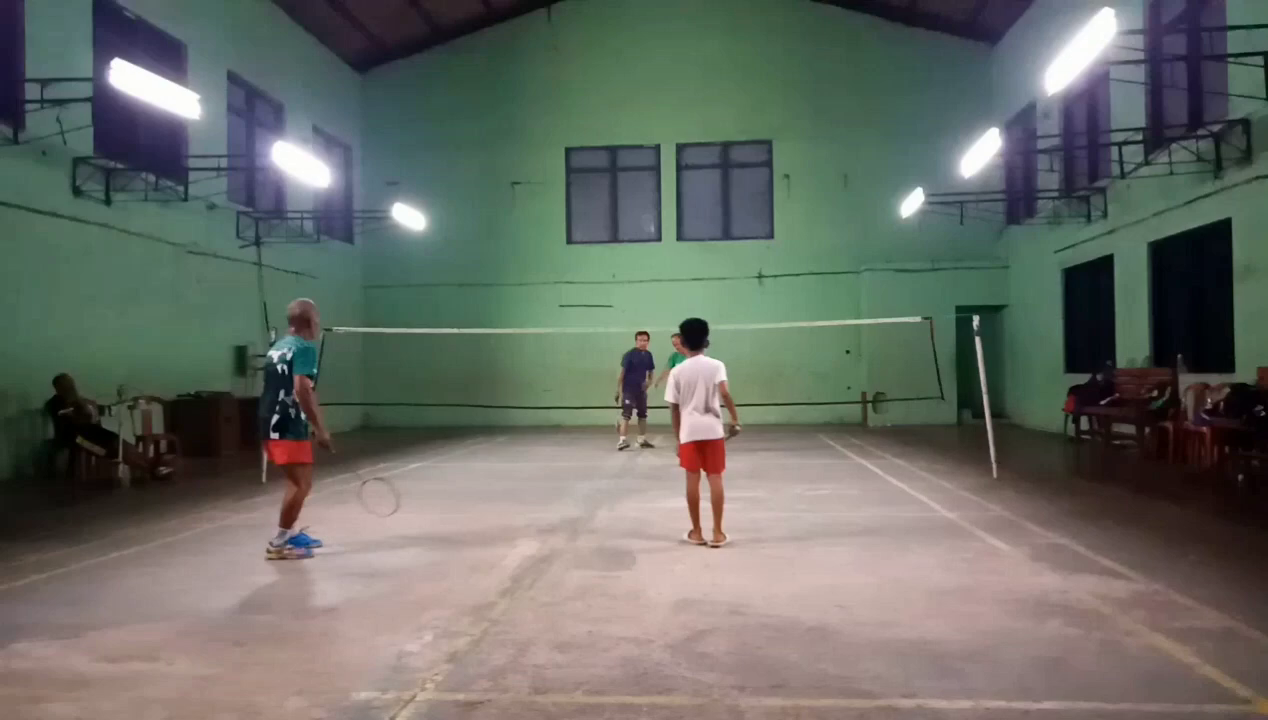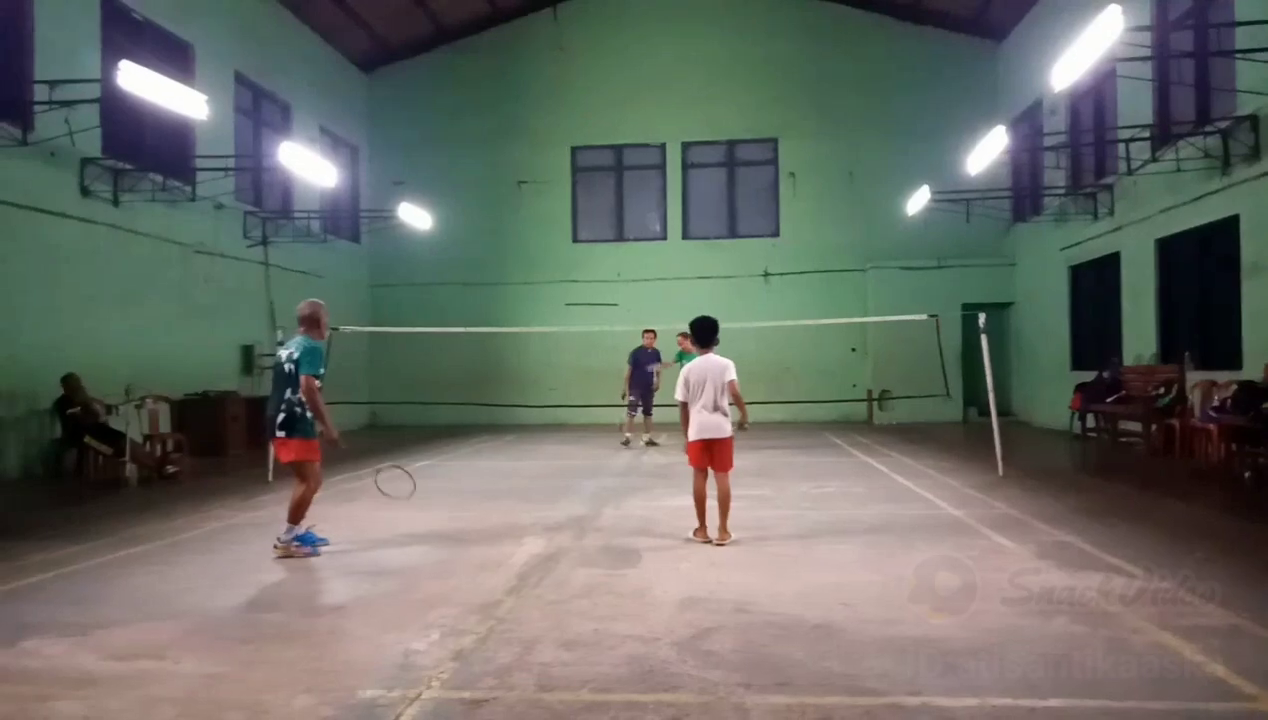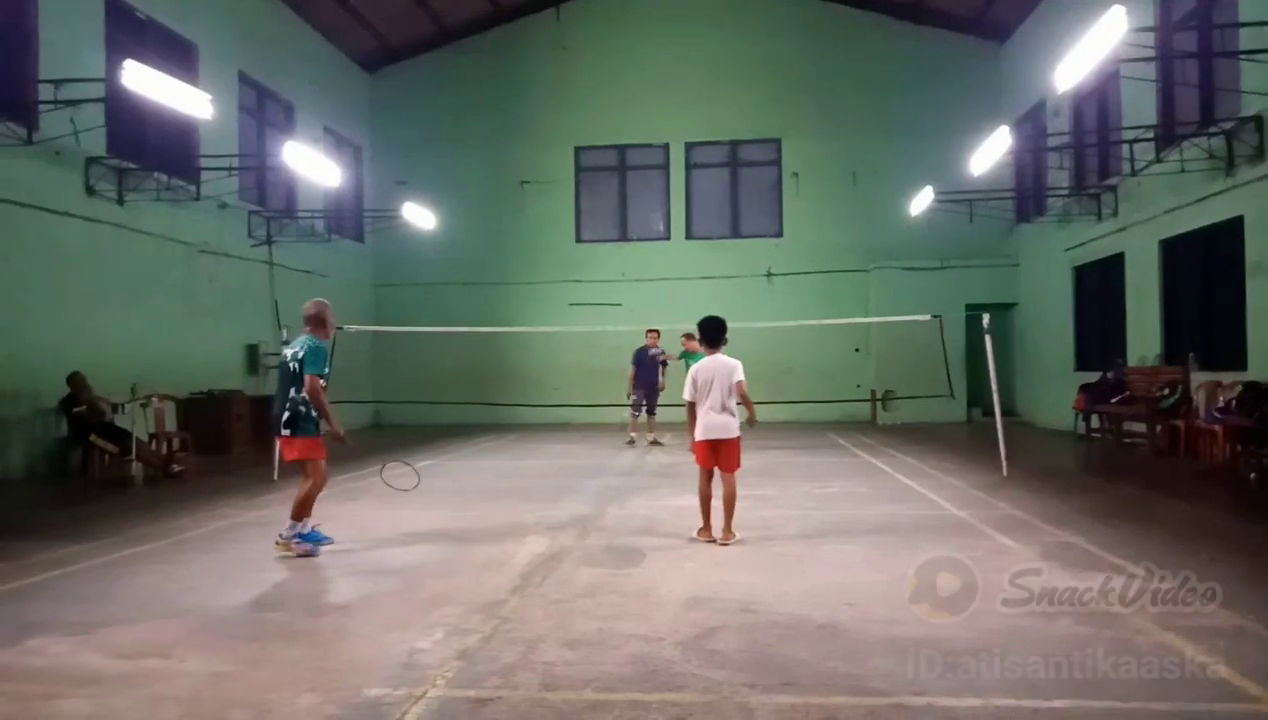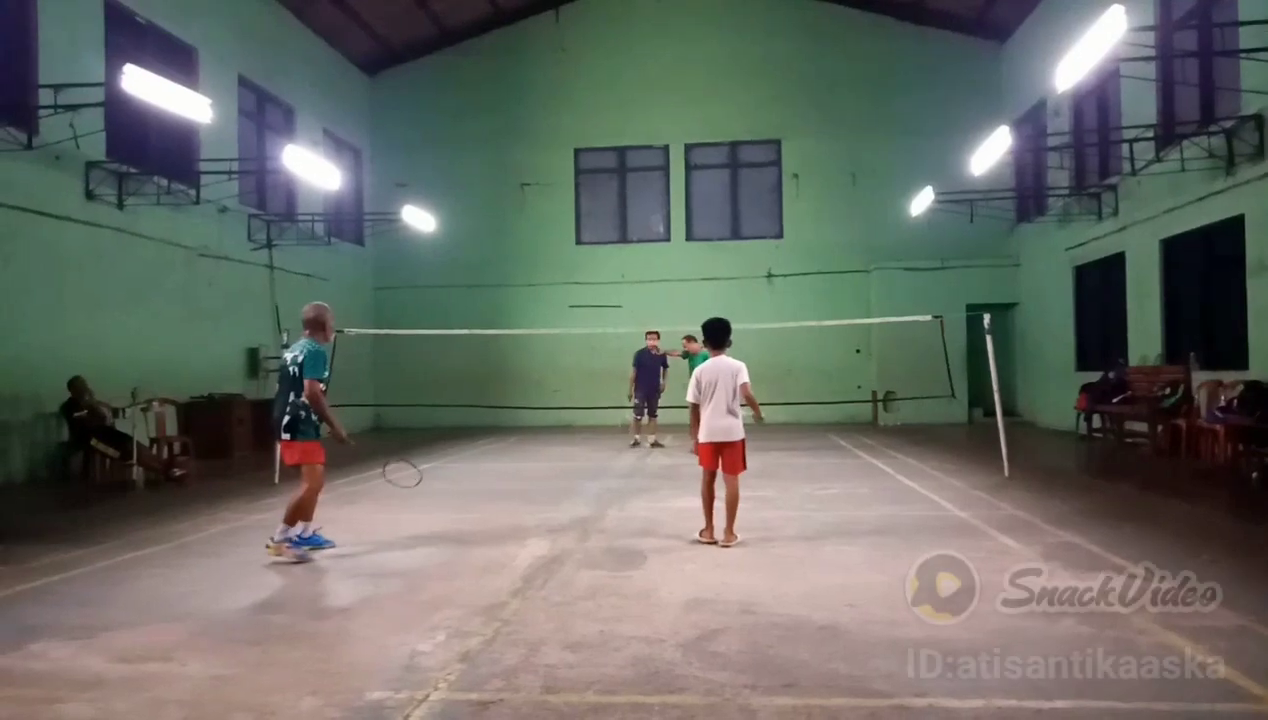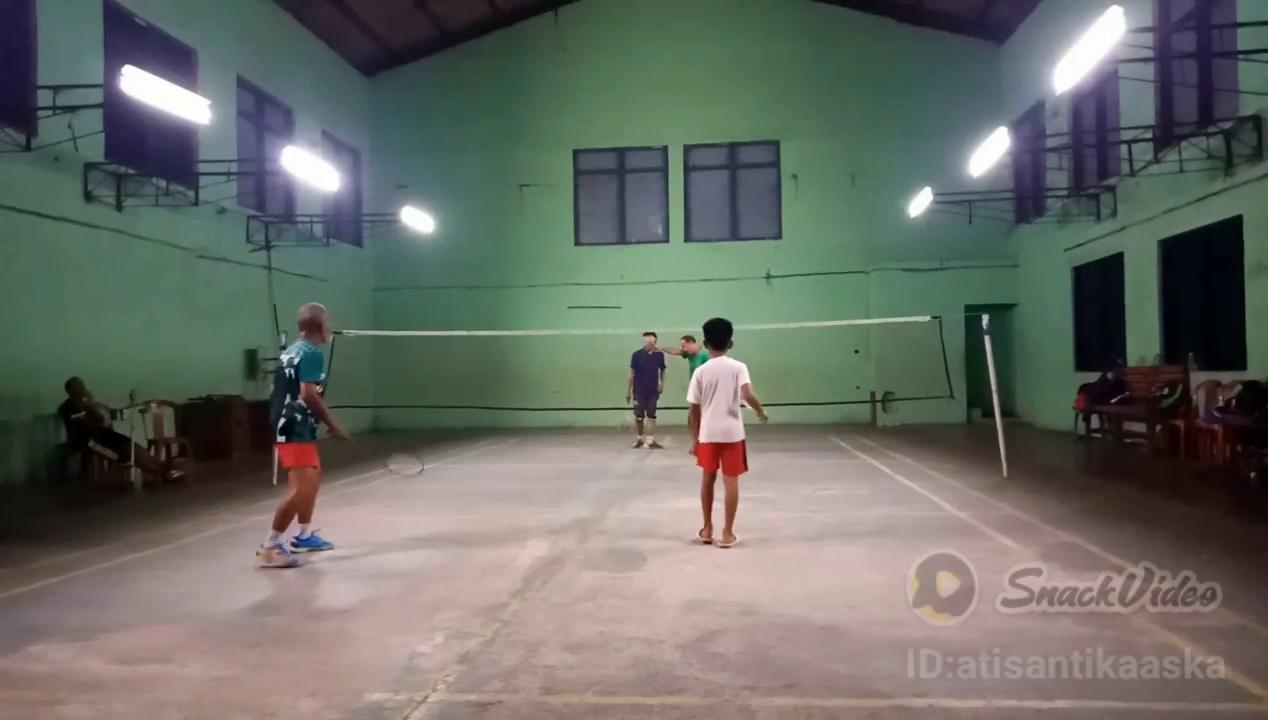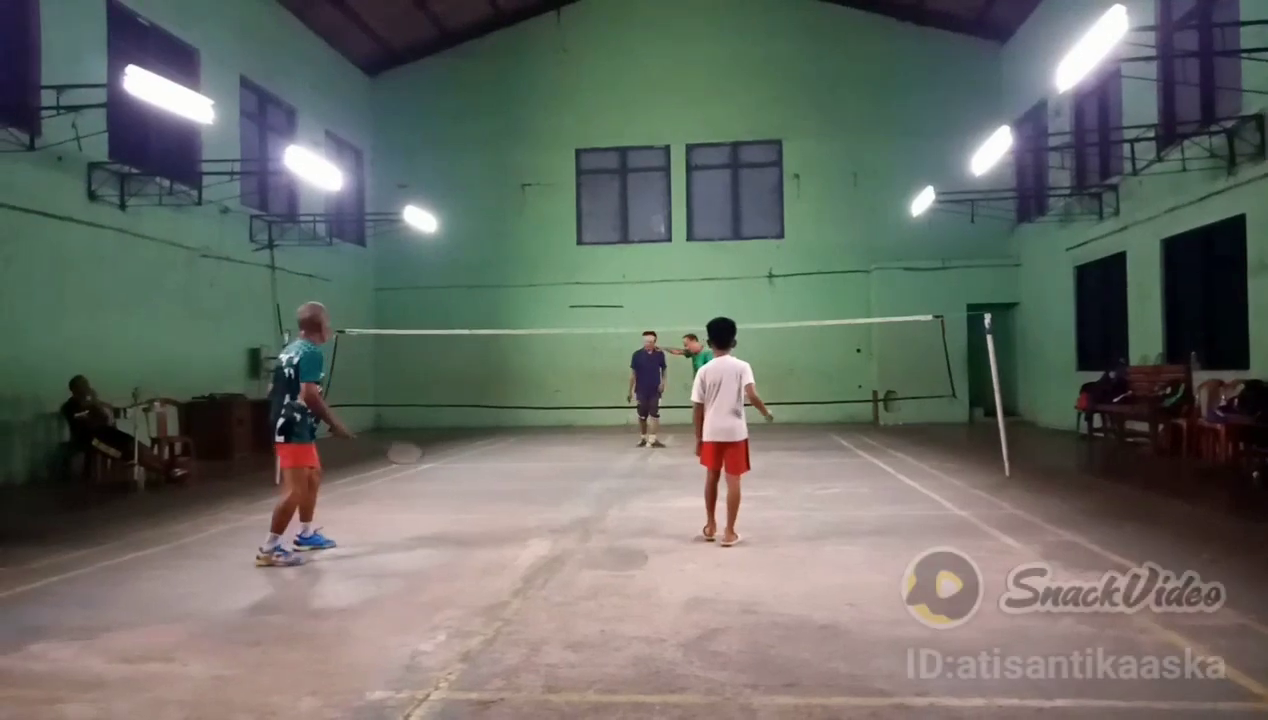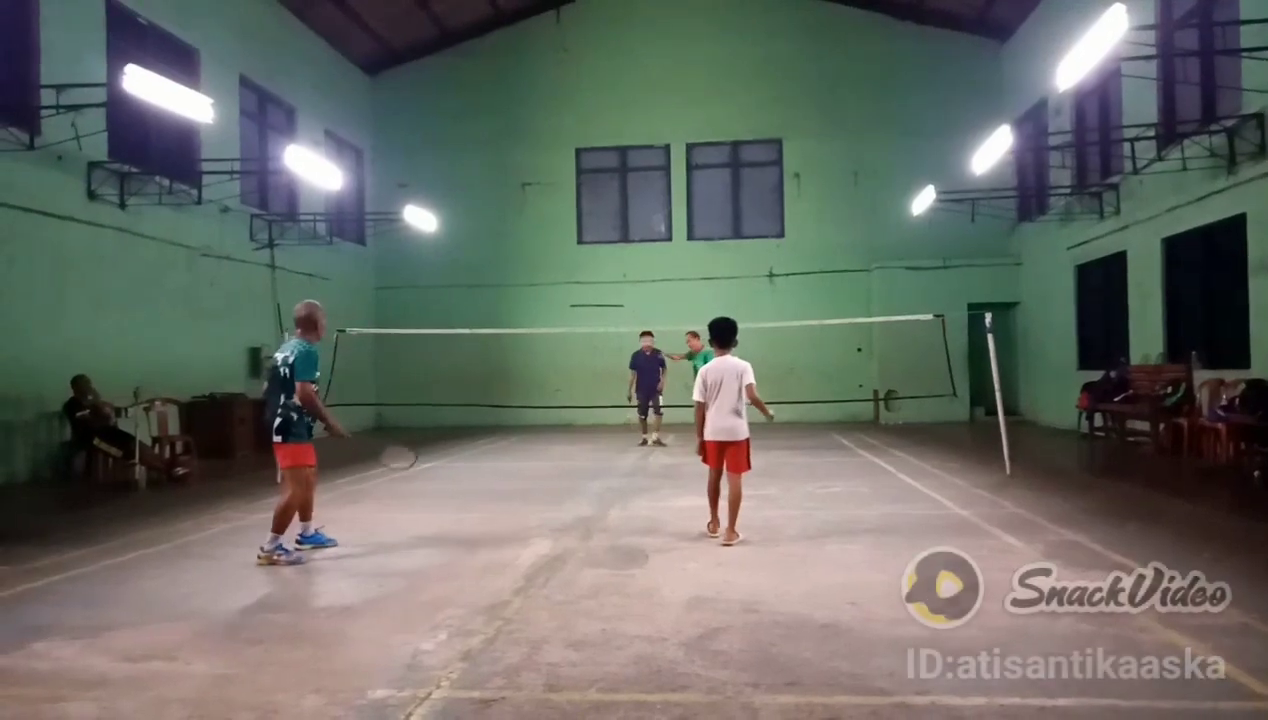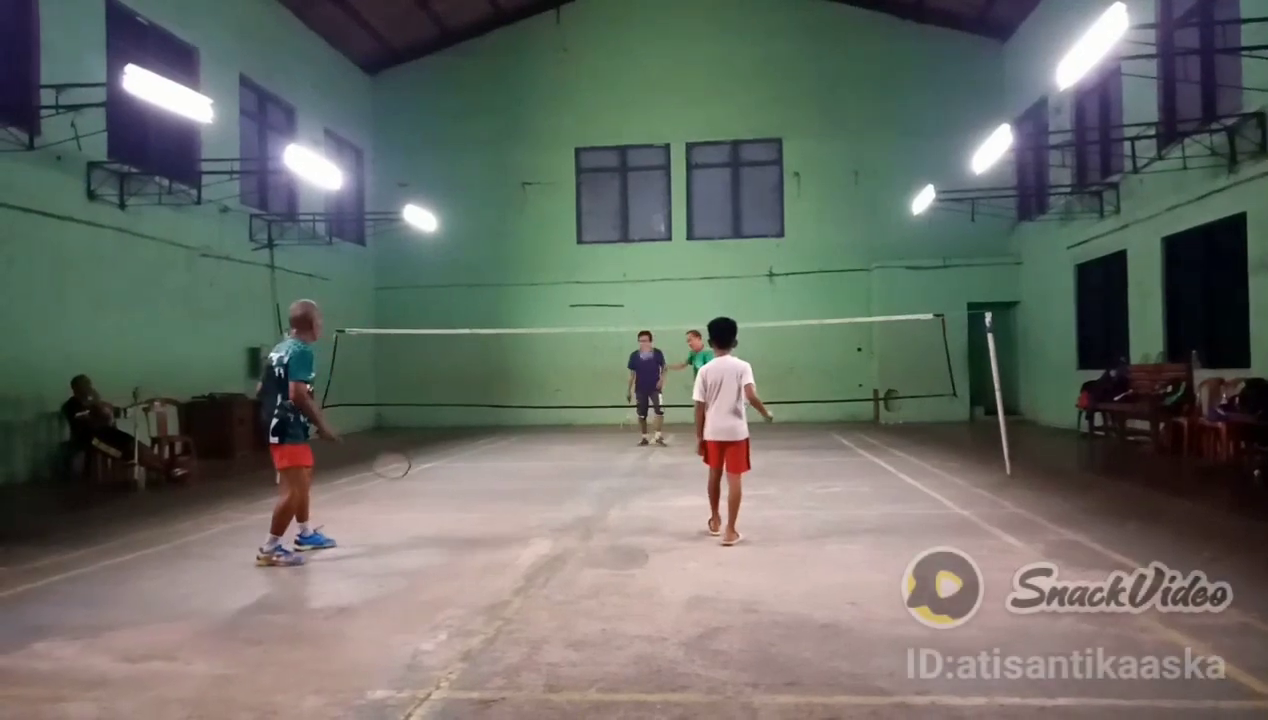
dt=0.1s
person 1, frame 1
left shoulder: (277, 348)
right shoulder: (305, 348)
right elbow: (302, 389)
right wrist: (319, 427)
left hip: (272, 424)
right hip: (289, 427)
left knee: (297, 480)
right knee: (302, 483)
left ankle: (291, 534)
right ankle: (278, 543)
person 1, frame 2
left shoulder: (288, 348)
right shoulder: (312, 348)
right elbow: (308, 388)
right wrist: (327, 425)
left hip: (281, 422)
right hip: (296, 425)
left knee: (305, 478)
right knee: (312, 480)
left ankle: (298, 532)
right ankle: (286, 540)
person 1, frame 3
left shoulder: (294, 346)
right shoulder: (316, 347)
right elbow: (312, 388)
right wrist: (332, 423)
left hip: (287, 421)
right hip: (300, 424)
left knee: (312, 476)
right knee: (317, 478)
left ankle: (304, 529)
right ankle: (288, 533)
person 1, frame 4
left shoulder: (294, 350)
right shoulder: (316, 351)
left elbow: (282, 389)
right elbow: (312, 393)
right wrist: (335, 426)
left hip: (288, 424)
right hip: (300, 427)
left knee: (311, 480)
right knee: (313, 482)
left ankle: (305, 533)
right ankle: (280, 538)
person 1, frame 5
left shoulder: (291, 351)
right shoulder: (312, 353)
left elbow: (276, 390)
right elbow: (309, 395)
right wrist: (333, 425)
left hip: (286, 427)
right hip: (296, 431)
left knee: (312, 478)
right knee: (299, 488)
left ankle: (304, 535)
right ankle: (271, 546)
person 1, frame 6
left shoulder: (289, 351)
right shoulder: (311, 353)
left elbow: (273, 390)
right elbow: (310, 395)
right wrist: (335, 423)
left hip: (286, 426)
right hip: (296, 431)
left knee: (313, 477)
right knee: (295, 489)
left ankle: (307, 534)
right ankle: (269, 548)
person 1, frame 7
left shoulder: (285, 349)
right shoulder: (307, 351)
left elbow: (269, 389)
right elbow: (305, 394)
right wrist: (330, 423)
left hip: (283, 426)
right hip: (293, 430)
left knee: (309, 478)
right knee: (295, 488)
left ankle: (307, 533)
right ankle: (271, 548)
person 1, frame 8
left shoulder: (279, 349)
right shoulder: (302, 351)
left elbow: (261, 390)
right elbow: (298, 394)
right wrist: (321, 425)
left hip: (279, 427)
right hip: (289, 430)
left knee: (303, 478)
right knee: (293, 489)
left ankle: (306, 533)
right ankle: (270, 549)
person 2, frame 1
left shoulder: (678, 371)
right shoulder: (716, 366)
left elbow: (674, 409)
right elbow: (724, 393)
left wrist: (678, 437)
right wrist: (734, 419)
left hip: (689, 432)
right hip: (713, 430)
left knee: (692, 480)
right knee: (715, 480)
left ankle: (696, 532)
right ankle: (717, 533)
person 2, frame 2
left shoulder: (688, 369)
right shoulder: (726, 364)
left elbow: (683, 407)
right elbow: (734, 392)
left wrist: (686, 435)
right wrist: (744, 416)
left hip: (698, 430)
right hip: (721, 429)
left knee: (700, 478)
right knee: (722, 478)
left ankle: (702, 530)
right ankle: (723, 531)
person 2, frame 3
left shoulder: (696, 369)
right shoulder: (733, 365)
left elbow: (690, 406)
right elbow: (742, 392)
left wrist: (692, 434)
right wrist: (752, 414)
left hip: (704, 431)
right hip: (728, 429)
left knee: (705, 479)
right knee: (728, 478)
left ankle: (706, 529)
right ankle: (727, 531)
person 2, frame 4
left shoulder: (700, 371)
right shoulder: (738, 366)
left elbow: (694, 408)
right elbow: (747, 395)
left wrist: (695, 436)
right wrist: (758, 413)
left hip: (708, 433)
right hip: (732, 432)
left knee: (708, 479)
right knee: (731, 480)
left ankle: (708, 530)
right ankle: (729, 533)
person 2, frame 5
left shoulder: (701, 371)
right shoulder: (738, 367)
left elbow: (694, 409)
right elbow: (748, 395)
left wrist: (694, 438)
right wrist: (761, 412)
left hip: (708, 434)
right hip: (732, 433)
left knee: (708, 479)
right knee: (731, 481)
left ankle: (707, 529)
right ankle: (727, 533)
person 2, frame 6
left shoulder: (704, 371)
right shoulder: (742, 367)
left elbow: (698, 408)
right elbow: (752, 396)
left wrist: (698, 438)
right wrist: (766, 412)
left hip: (711, 433)
right hip: (735, 432)
left knee: (712, 478)
right knee: (733, 480)
left ankle: (711, 525)
right ankle: (729, 532)
person 2, frame 7
left shoulder: (705, 370)
right shoulder: (743, 366)
left elbow: (699, 407)
right elbow: (752, 396)
left wrist: (699, 438)
right wrist: (767, 412)
left hip: (712, 432)
right hip: (736, 431)
left knee: (714, 476)
right knee: (734, 479)
left ankle: (714, 522)
right ankle: (730, 531)
person 2, frame 8
left shoulder: (705, 370)
right shoulder: (742, 366)
left elbow: (699, 407)
right elbow: (751, 396)
left wrist: (699, 437)
right wrist: (766, 413)
left hip: (712, 432)
right hip: (736, 431)
left knee: (714, 475)
right knee: (734, 479)
left ankle: (715, 520)
right ankle: (730, 531)
